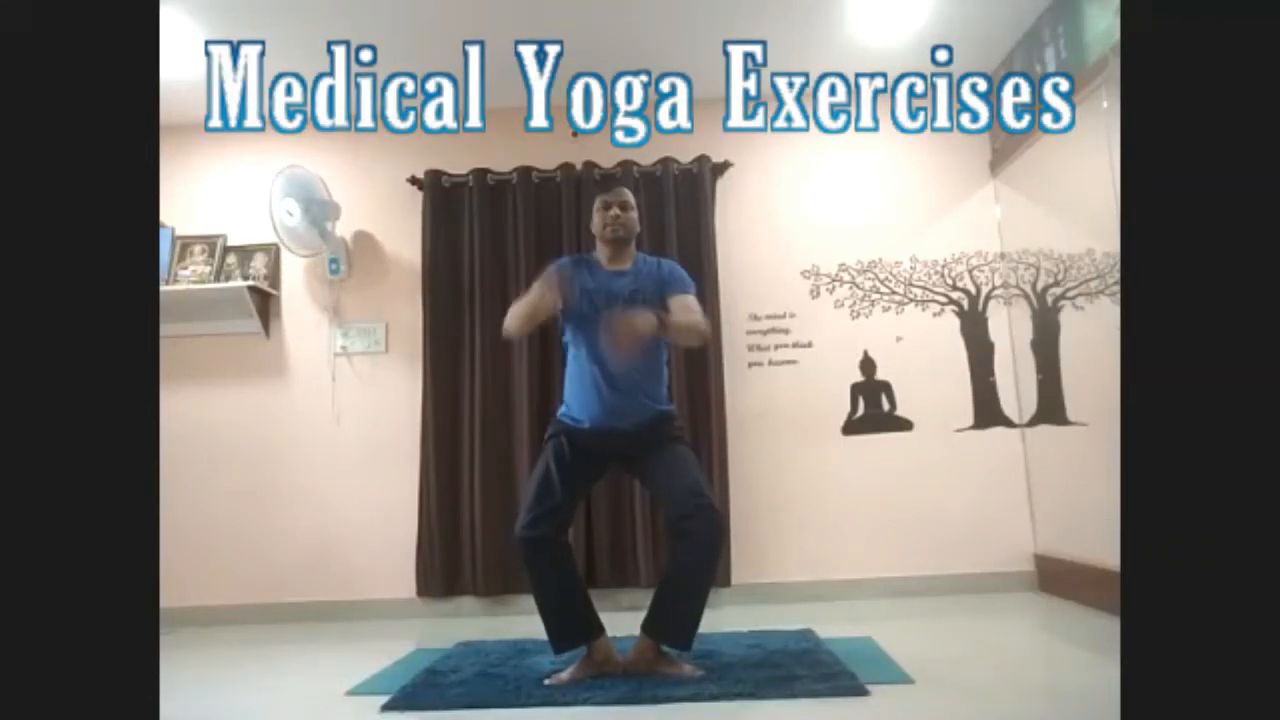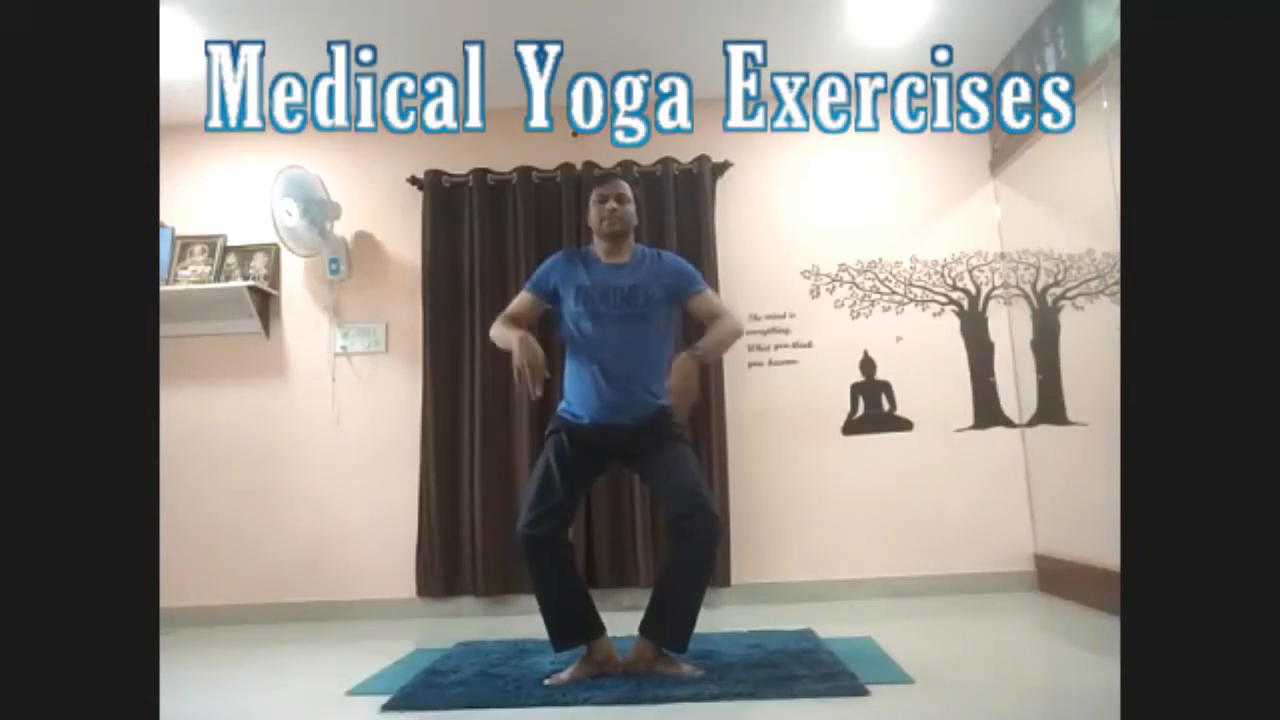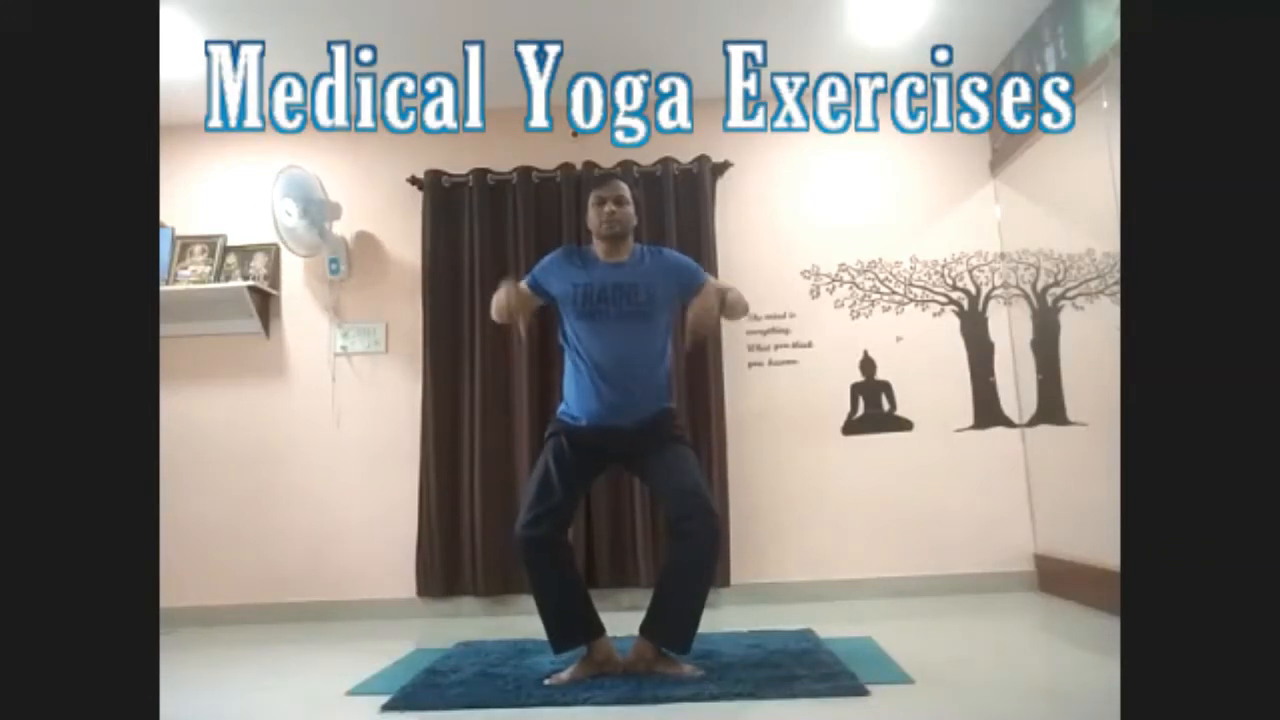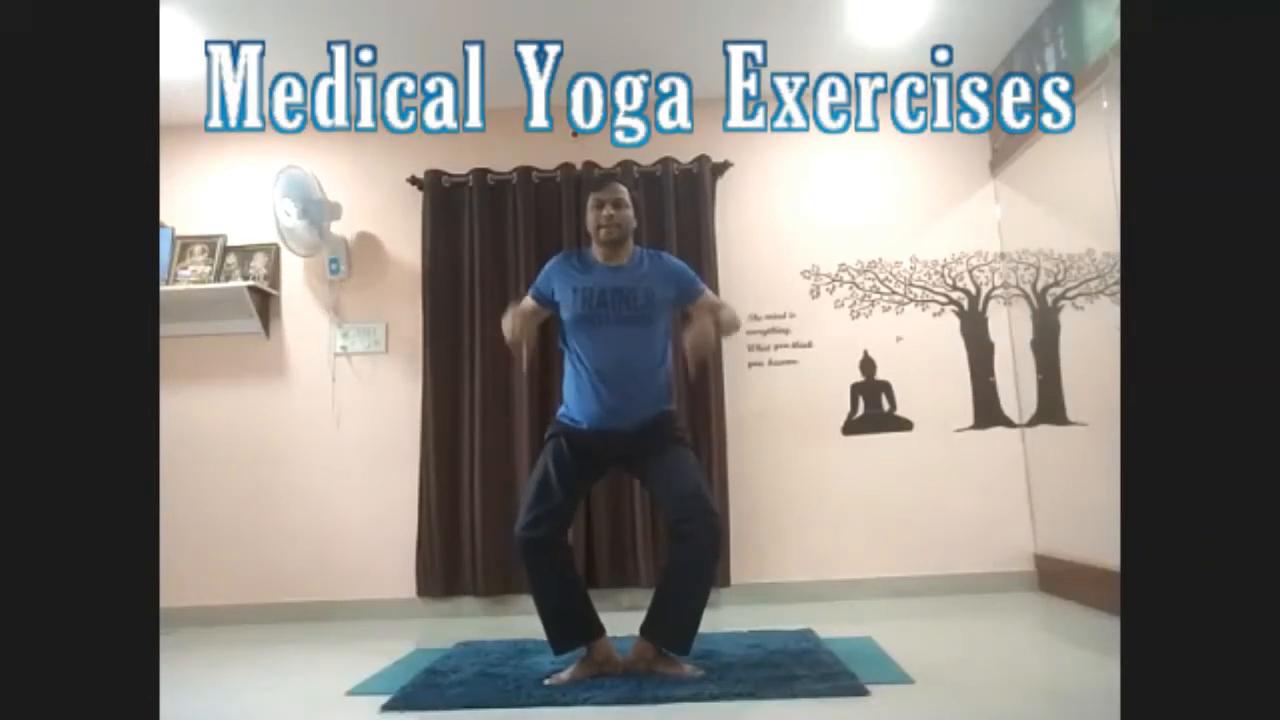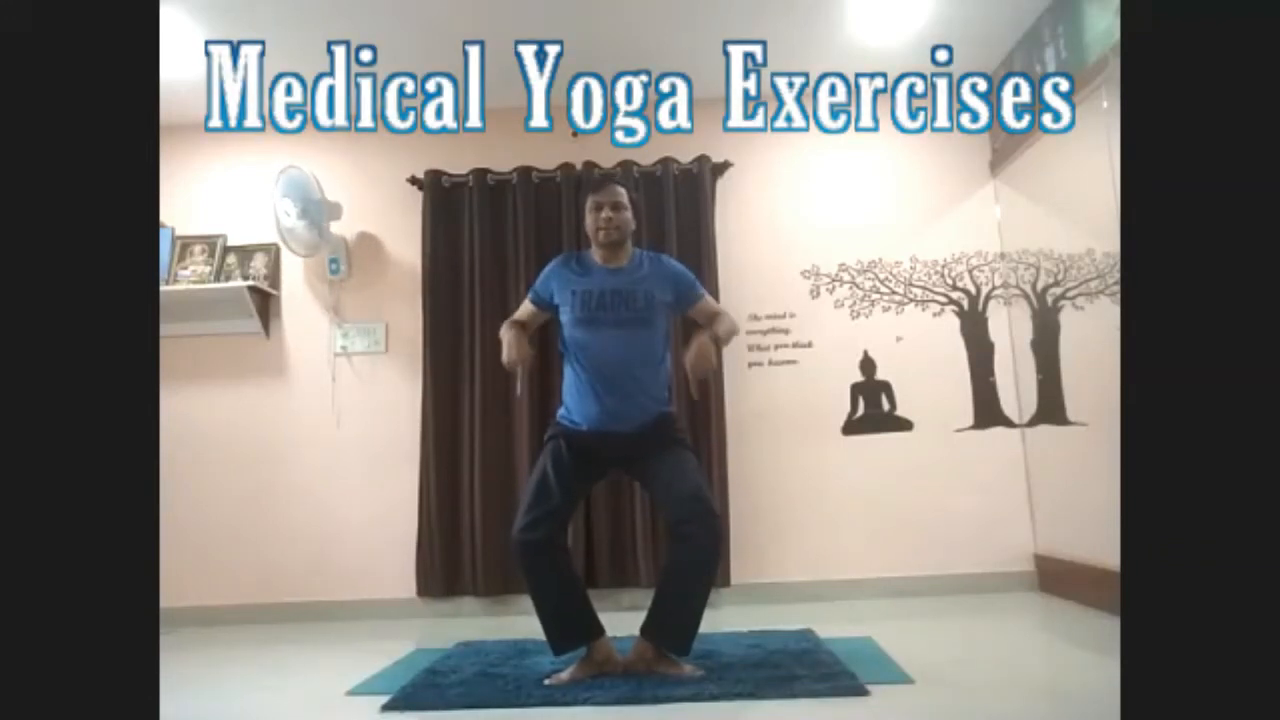
dt=0.2s
person 1, frame 1
left shoulder: (666, 273)
right shoulder: (569, 272)
left elbow: (697, 328)
right elbow: (513, 326)
left wrist: (655, 323)
right wrist: (538, 299)
left hip: (652, 426)
right hip: (578, 428)
left knee: (702, 522)
right knee: (534, 531)
left ankle: (652, 646)
right ankle: (595, 648)
person 1, frame 2
left shoulder: (668, 268)
right shoulder: (562, 268)
left elbow: (728, 321)
right elbow: (501, 323)
left wrist: (694, 357)
right wrist: (519, 339)
left hip: (653, 422)
right hip: (578, 425)
left knee: (699, 522)
right knee: (536, 530)
left ankle: (652, 646)
right ankle: (595, 648)
person 1, frame 3
left shoulder: (668, 266)
right shoulder: (561, 267)
left elbow: (736, 302)
right elbow: (504, 311)
left wrist: (716, 299)
right wrist: (505, 297)
left hip: (653, 424)
right hip: (577, 427)
left knee: (699, 524)
right knee: (534, 531)
left ankle: (652, 647)
right ankle: (595, 648)
person 1, frame 4
left shoulder: (666, 270)
right shoulder: (562, 271)
left elbow: (728, 315)
right elbow: (524, 316)
left wrist: (709, 322)
right wrist: (515, 321)
left hip: (653, 427)
right hip: (577, 430)
left knee: (700, 526)
right knee: (534, 533)
left ankle: (653, 647)
right ankle: (595, 649)
person 1, frame 5
left shoulder: (665, 273)
right shoulder: (561, 274)
left elbow: (723, 319)
right elbow: (518, 321)
left wrist: (709, 340)
right wrist: (512, 338)
left hip: (653, 429)
right hip: (577, 432)
left knee: (701, 527)
right knee: (531, 535)
left ankle: (654, 647)
right ankle: (594, 648)
